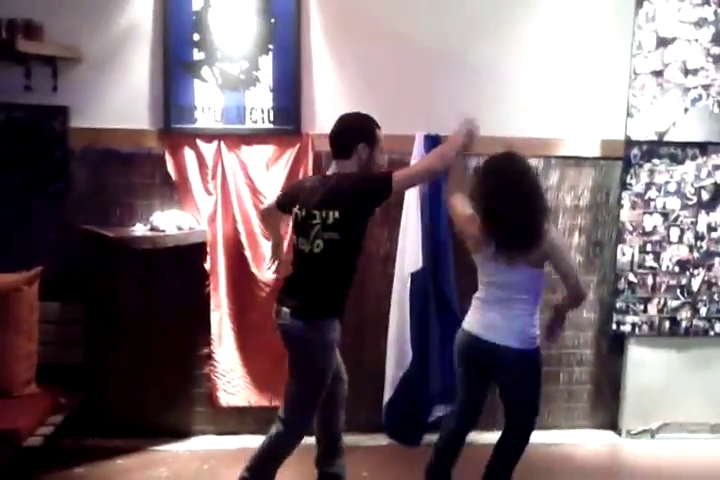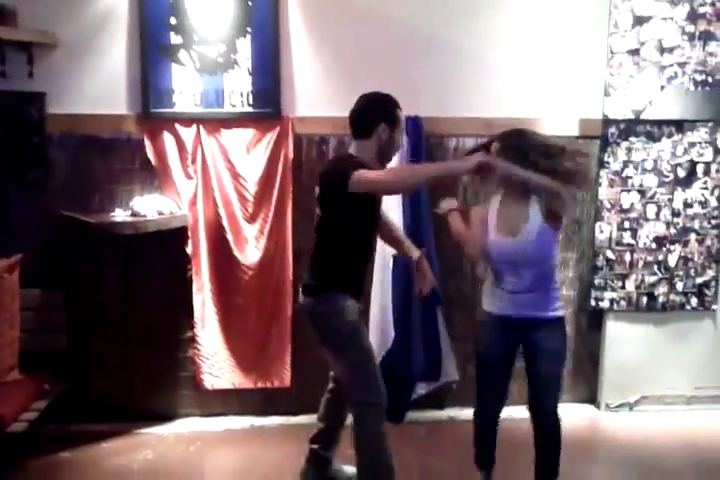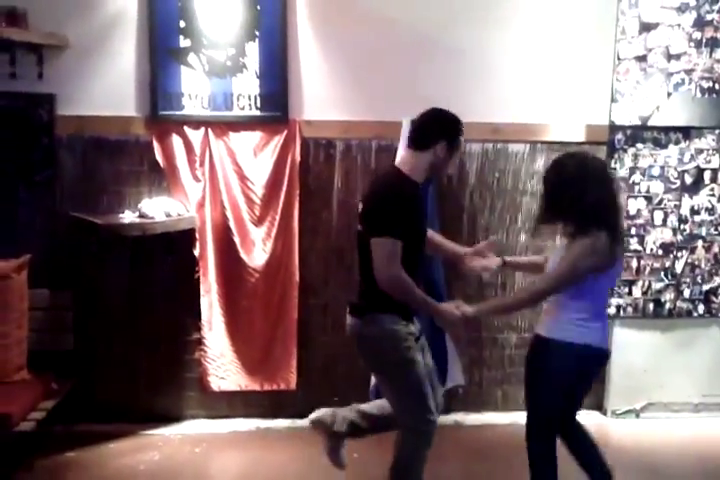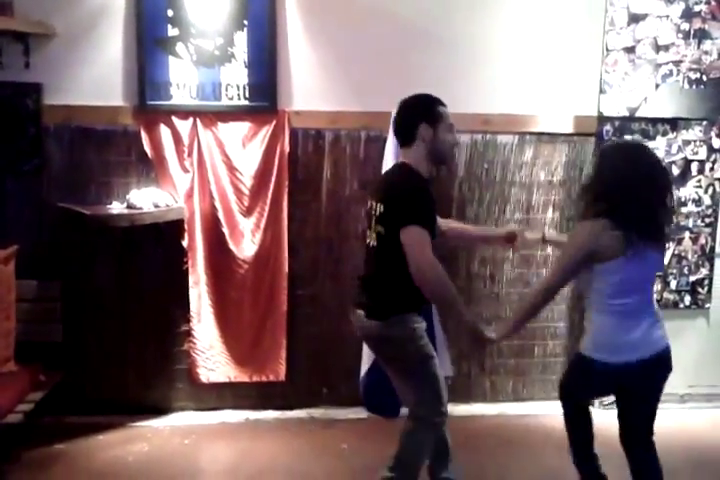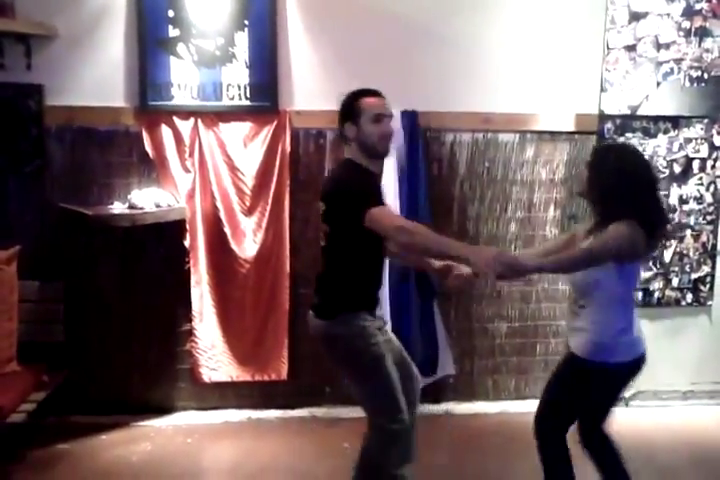
dt=0.4s
person 1, frame 1
left shoulder: (304, 188)
right shoulder: (360, 188)
left elbow: (268, 212)
right elbow: (432, 167)
left wrist: (280, 250)
right wrist: (462, 133)
left hip: (296, 311)
right hip: (313, 321)
left knee: (334, 391)
right knee: (295, 418)
person 1, frame 2
left shoulder: (352, 174)
right shoulder: (340, 171)
left elbow: (378, 221)
right elbow: (389, 181)
left wrist: (415, 255)
right wrist: (456, 166)
left hip: (333, 296)
right hip: (331, 299)
left knee: (345, 383)
right knee: (370, 398)
person 1, frame 3
left shoulder: (405, 188)
right shoulder: (390, 192)
right elbow: (387, 274)
left wrist: (465, 253)
right wrist: (437, 310)
left hip: (396, 320)
right hip: (381, 321)
left knee: (427, 404)
right knee: (421, 420)
left ankle: (338, 422)
person 1, frame 4
left shoulder: (398, 181)
right shoulder: (411, 188)
left elbow: (436, 228)
right elbow: (423, 266)
left wrist: (493, 235)
right wrist: (467, 320)
left hip: (377, 313)
right hip: (394, 320)
left knee: (429, 401)
right knee: (429, 410)
person 1, frame 5
left shoulder: (361, 179)
right shoulder: (350, 182)
left elbow: (384, 241)
right elbow: (399, 232)
left wrist: (433, 265)
right wrist: (471, 254)
left hip: (358, 314)
right hip: (344, 320)
left knee: (407, 385)
right knee: (390, 417)
person 2, frame 1
left shoulder: (478, 232)
right shoulder: (544, 240)
left elbow: (454, 196)
right elbow: (578, 293)
right wrist: (558, 313)
left hip: (472, 339)
right hip: (517, 349)
left knee: (462, 417)
right knee: (518, 429)
person 2, frame 2
left shoulder: (548, 205)
right shoulder: (486, 208)
left elbow: (569, 183)
right elbow: (476, 252)
left wrist: (510, 171)
right wrist: (453, 213)
left hip: (545, 321)
right hip: (499, 319)
left knee: (545, 411)
right knee: (488, 406)
person 2, frame 3
left shoulder: (592, 242)
right shoulder: (594, 234)
left elbow: (538, 292)
right elbow: (550, 265)
left wrist: (477, 310)
right wrist: (502, 262)
left hip: (560, 344)
right hip: (592, 346)
left knee: (540, 429)
right knee: (563, 420)
person 2, frame 4
left shoulder: (595, 231)
right shoulder: (653, 232)
left elbow: (547, 291)
left wrist: (502, 332)
right wrist: (548, 238)
left hip: (603, 358)
right hip: (654, 355)
left knee: (572, 396)
right knee: (639, 438)
person 2, frame 5
left shoulder: (626, 232)
right shoulder: (593, 230)
left elbow: (576, 259)
right elbow: (541, 252)
left wrist: (523, 266)
left hip: (600, 356)
right hip: (623, 354)
left knee: (548, 424)
right knee: (589, 429)
